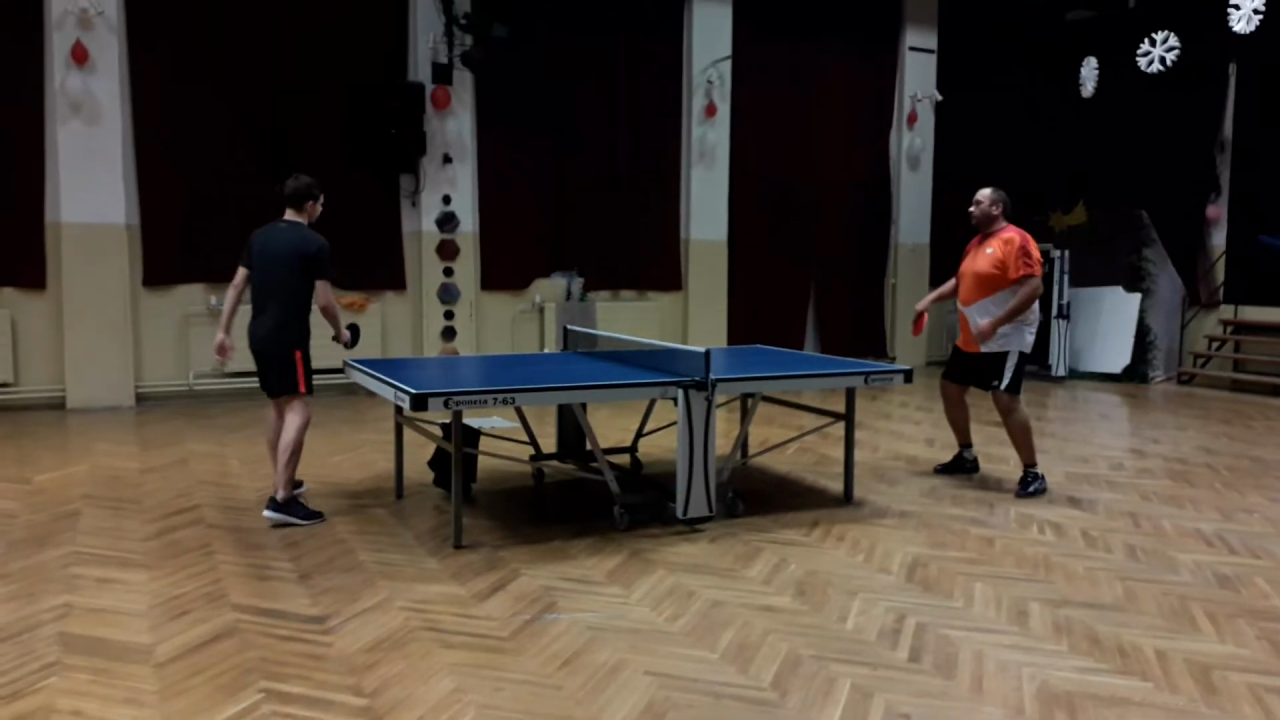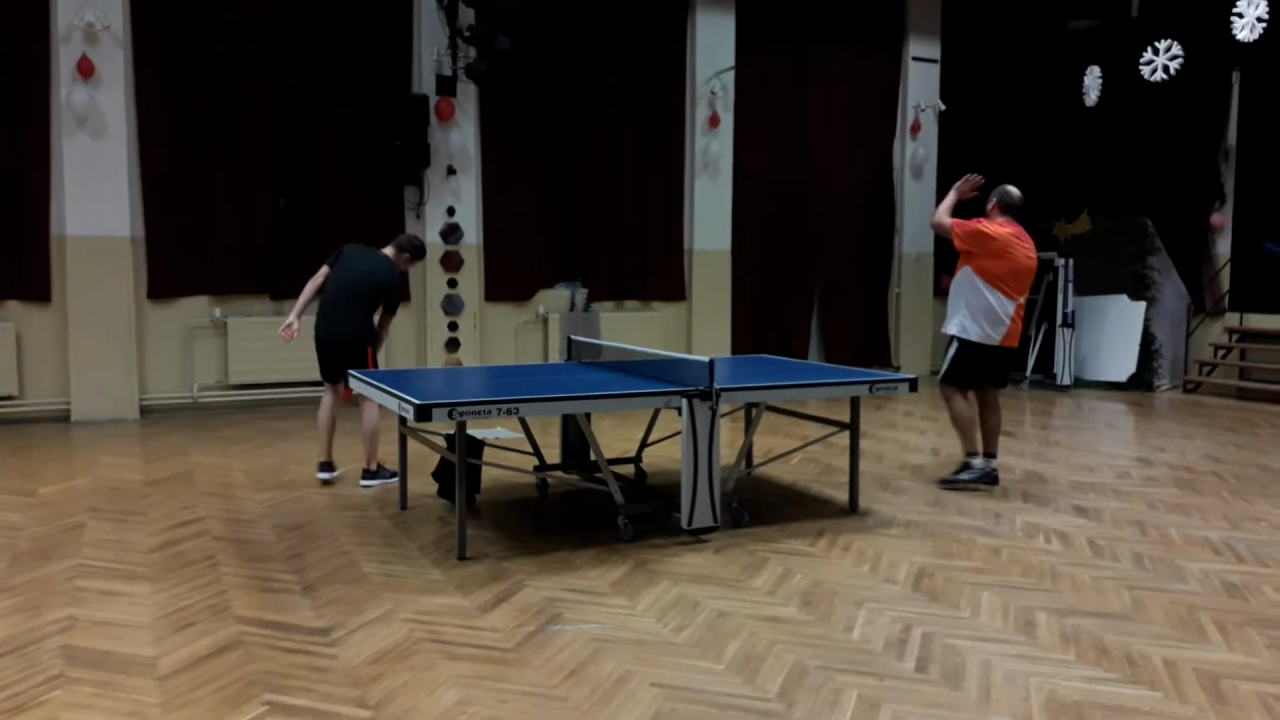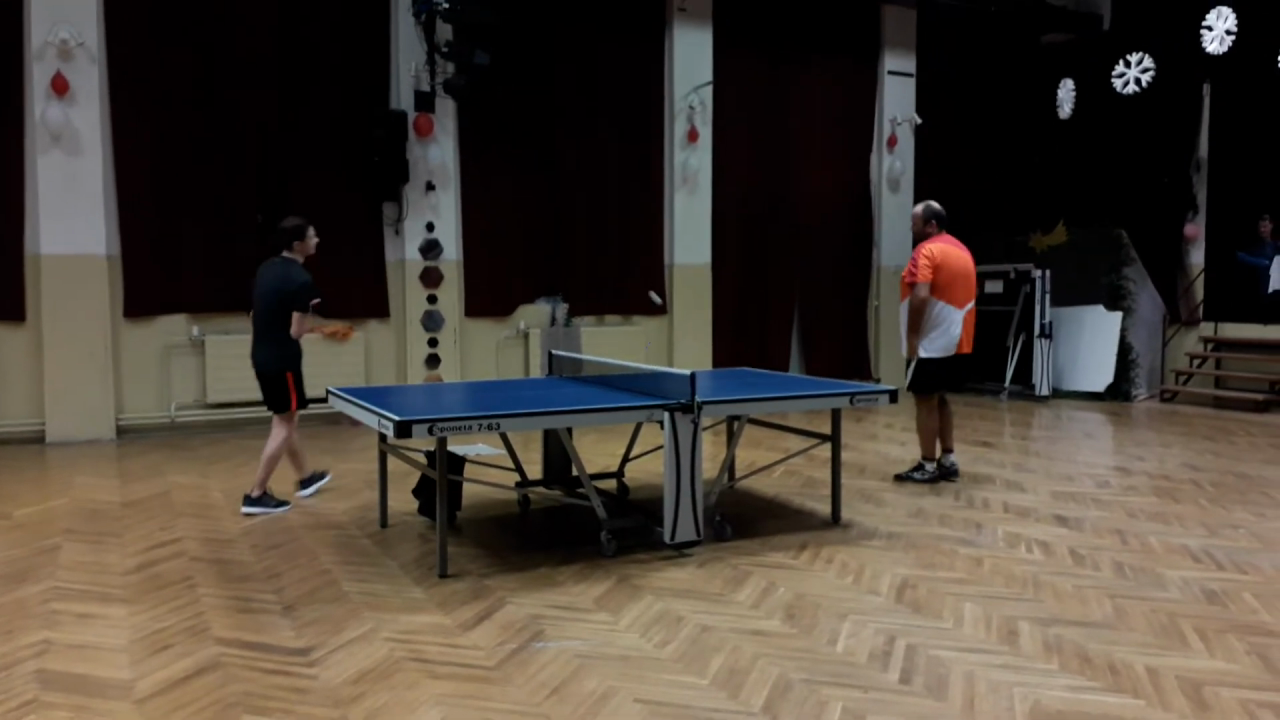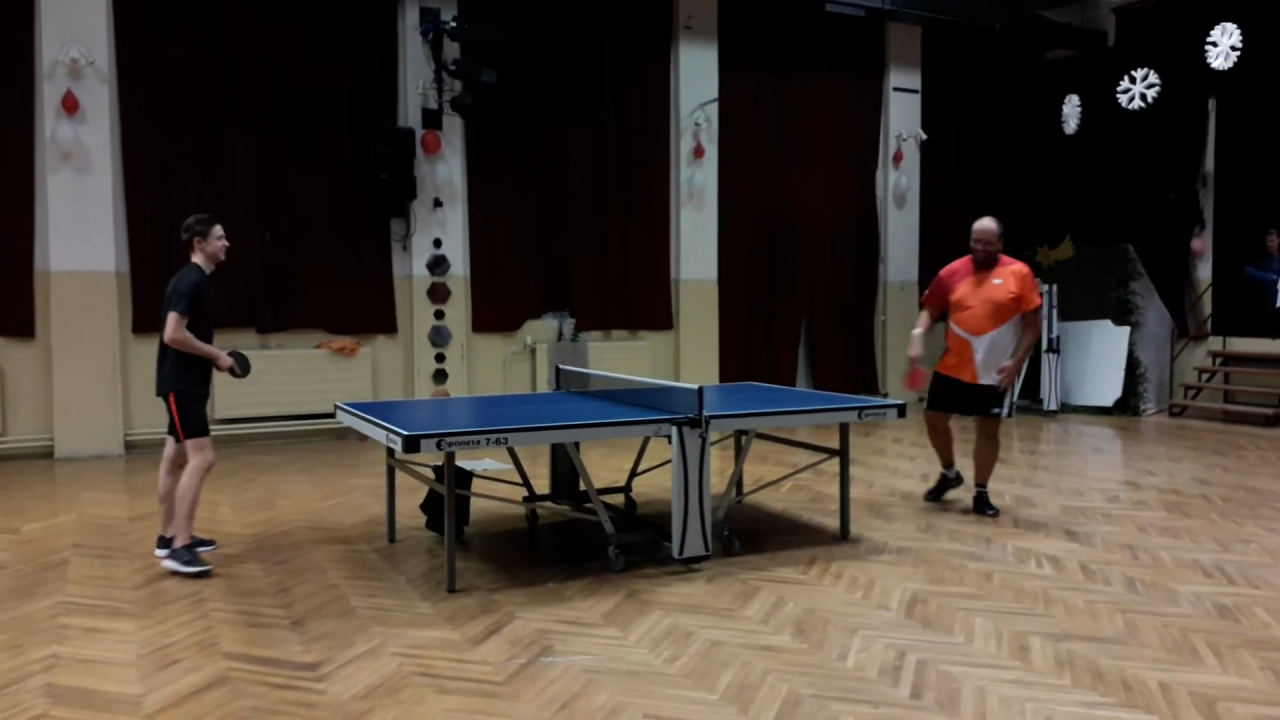
dt=1s
person 1, frame 1
left shoulder: (259, 237)
right shoulder: (314, 244)
left elbow: (236, 287)
right elbow: (324, 301)
left wrist: (223, 331)
right wrist: (339, 330)
left hip: (259, 336)
right hip: (289, 339)
left knee: (278, 408)
right knee: (298, 413)
left ankle: (284, 482)
right ankle: (282, 499)
person 1, frame 2
left shoulder: (349, 251)
right shoulder: (392, 278)
left elbow: (316, 281)
right elbow: (382, 327)
left wrist: (294, 316)
right wrist: (371, 353)
left hip: (325, 333)
right hip: (356, 336)
left knee: (331, 393)
right knee: (368, 399)
left ankle: (325, 463)
right ankle: (371, 469)
person 1, frame 3
left shoulder: (266, 269)
right shoulder: (301, 280)
right elbow: (296, 332)
right wrist: (307, 317)
left hip: (262, 357)
right hip: (283, 360)
left knee: (285, 420)
right knee: (284, 426)
left ankle: (306, 477)
right ankle: (256, 495)
person 1, frame 4
left shoulder: (196, 280)
right shoulder: (191, 280)
right elbow: (173, 335)
right wrist: (216, 355)
left hip: (185, 383)
right hip: (183, 385)
left knee: (176, 457)
right knee: (202, 458)
left ankle: (170, 535)
right ankle: (180, 546)
person 2, frame 1
left shoulder: (1016, 241)
right shoulder: (976, 244)
left elbow: (1034, 288)
right elbow: (961, 280)
left wrist: (996, 323)
right wrist: (930, 299)
left hip: (1007, 340)
right hip: (970, 339)
left knee: (1006, 401)
right knee: (950, 389)
left ankle: (1033, 473)
right ankle: (966, 456)
person 2, frame 2
left shoulder: (986, 232)
right shoulder: (1026, 243)
left elbow: (938, 223)
left wrist: (955, 193)
right wrist: (962, 280)
left hip: (973, 331)
right hip: (1003, 334)
left knee: (953, 390)
right knee: (987, 396)
left ankle: (975, 463)
right ankle: (987, 464)
person 2, frame 3
left shoulder: (926, 250)
right shoulder: (962, 251)
left elbow: (920, 297)
right elbow: (970, 294)
left wrist: (911, 336)
left hip: (931, 343)
right hip: (957, 342)
left knee: (925, 402)
right knee: (938, 399)
left ankle: (928, 466)
right ankle: (947, 459)
person 2, frame 4
left shoulder: (1019, 274)
right shoulder: (951, 273)
left elbow: (1033, 322)
right elbow: (929, 311)
left wrist: (1016, 362)
right wrist: (917, 337)
left hip: (995, 370)
right hip: (953, 366)
left knee: (988, 429)
right knee: (934, 418)
left ankle: (981, 493)
right ankle: (949, 473)
